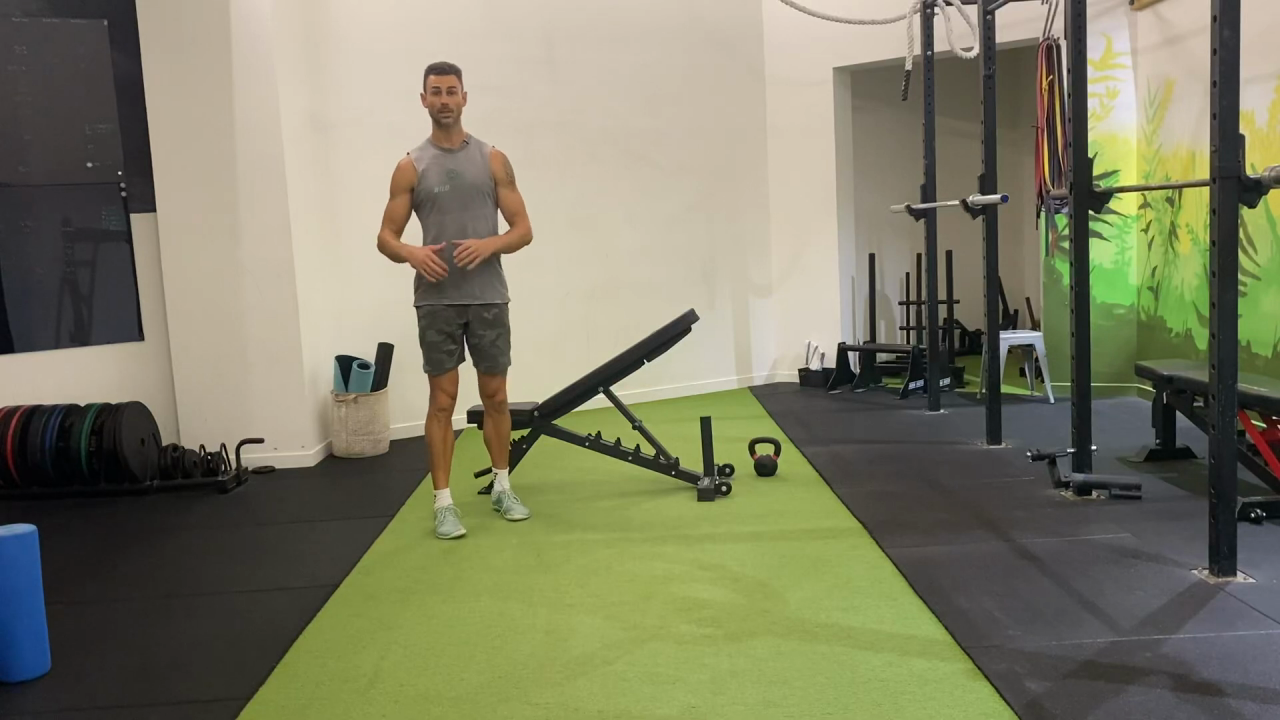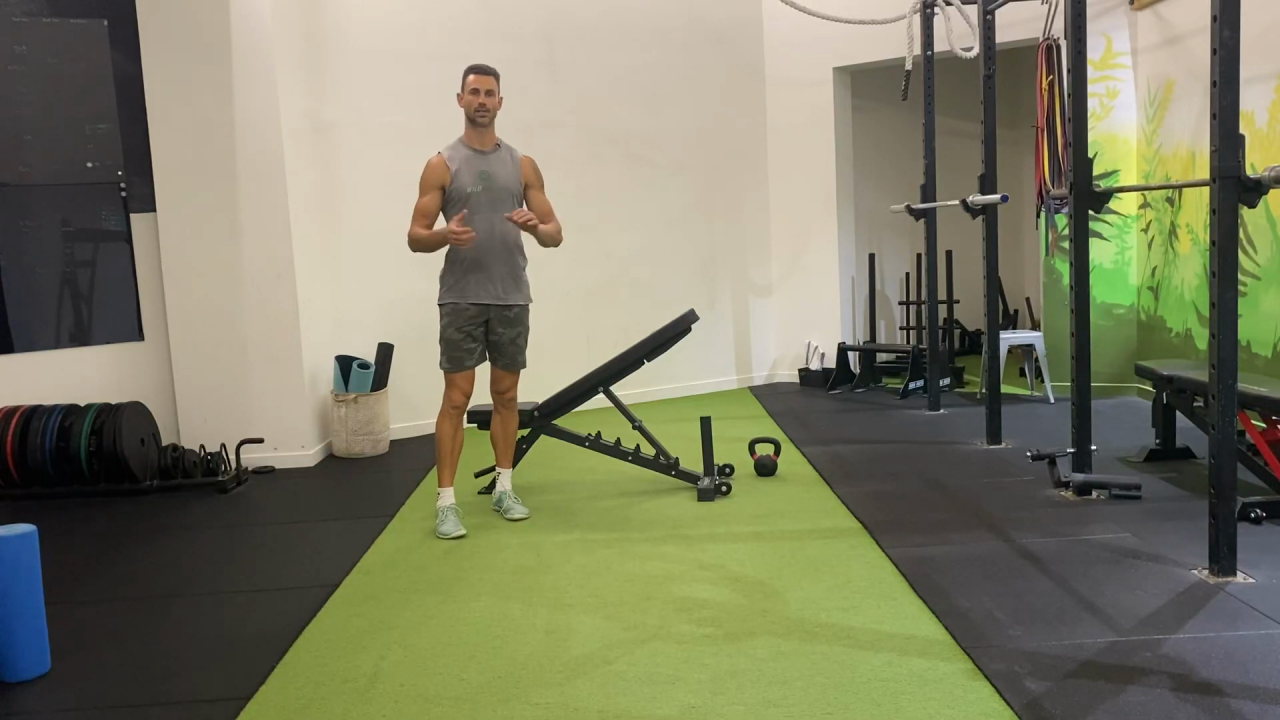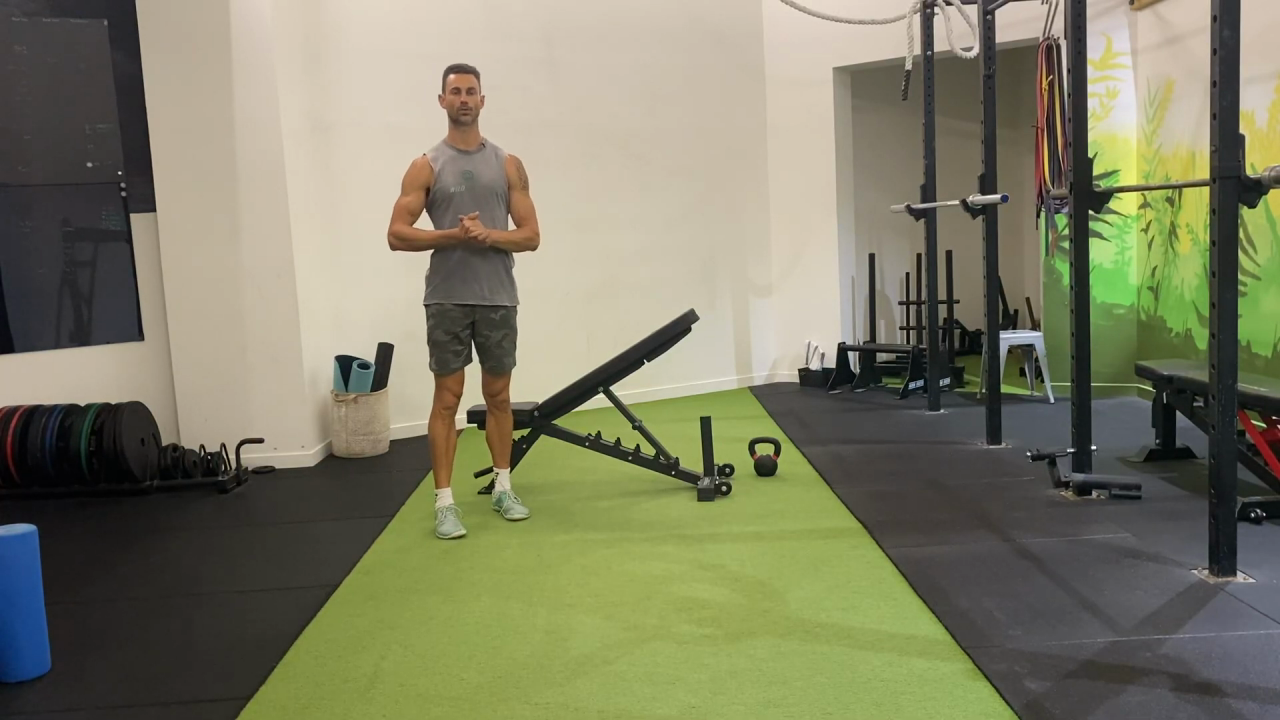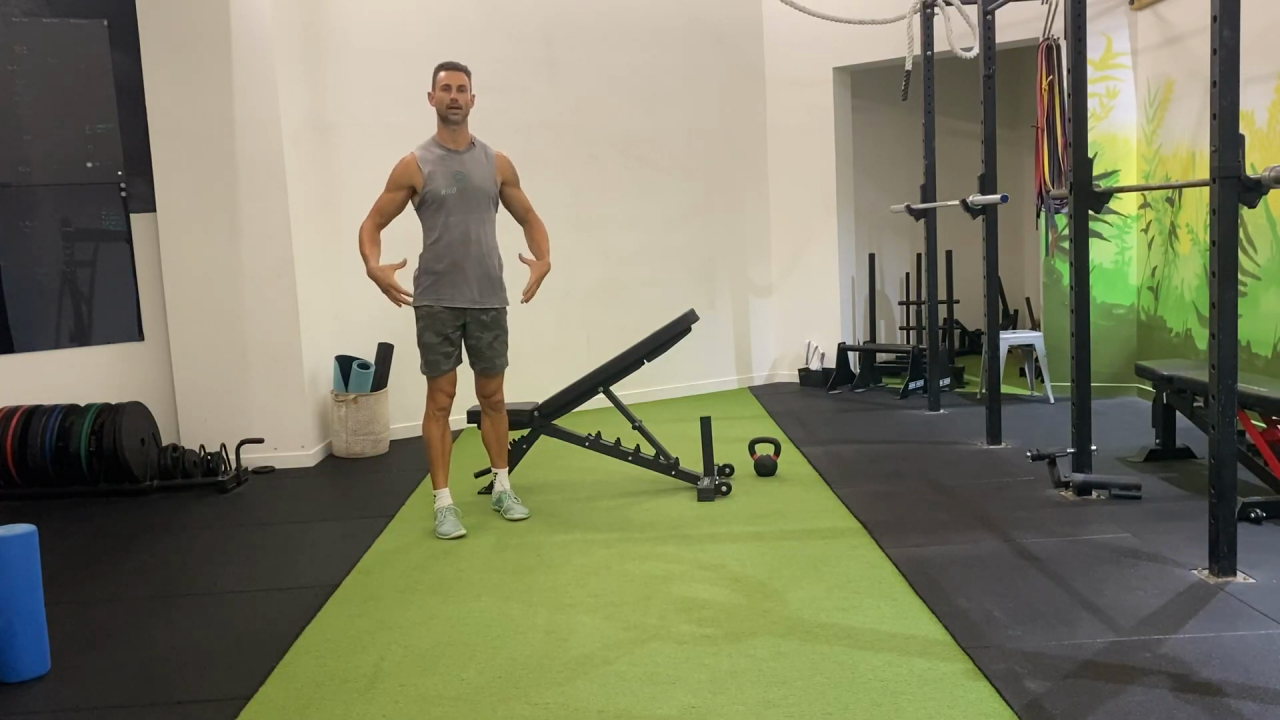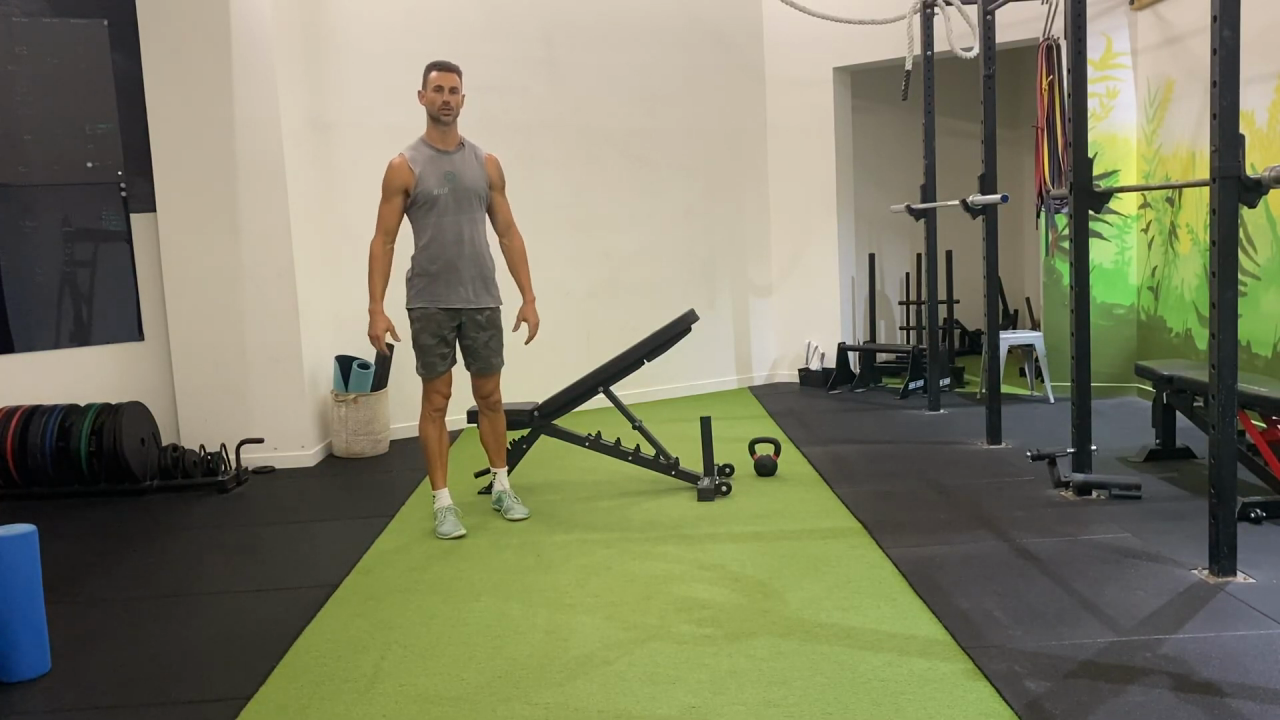
dt=1s
person 1, frame 1
left shoulder: (493, 159)
right shoulder: (411, 167)
left elbow: (524, 230)
right elbow: (385, 236)
left wrist: (489, 244)
right wrist: (412, 253)
left hip: (489, 297)
right hip: (437, 300)
left knee: (495, 397)
right knee: (442, 400)
left ankle: (502, 486)
right ankle: (443, 501)
person 1, frame 2
left shoulder: (522, 164)
right shoulder: (441, 164)
left elbow: (554, 235)
right elbow: (416, 238)
left wrist: (538, 226)
right wrist: (442, 235)
left hip: (512, 297)
right hip: (461, 298)
left knee: (505, 394)
right knee: (456, 398)
left ankle: (503, 487)
right ankle: (446, 501)
person 1, frame 3
left shoulder: (508, 164)
right shoulder: (426, 166)
left elbow: (531, 236)
right elbow: (397, 235)
left wrist: (488, 234)
right wrist: (455, 234)
left hip: (498, 298)
right hip: (447, 299)
left knee: (498, 394)
right knee: (447, 398)
left ankle: (502, 486)
right ankle: (445, 501)
person 1, frame 4
left shoulder: (497, 163)
right shoulder: (414, 166)
left elbow: (529, 218)
right elbow: (371, 223)
left wrist: (543, 260)
right wrist: (374, 267)
left hip: (489, 299)
right hip: (436, 301)
left knee: (492, 395)
right knee: (440, 399)
left ankle: (502, 486)
right ankle: (443, 501)
person 1, frame 5
left shoulder: (486, 163)
right shoulder: (404, 167)
left elbow: (508, 233)
right elbow: (383, 241)
left wrist: (528, 297)
right wrist: (376, 309)
left hip: (482, 300)
right hip: (430, 303)
left knee: (489, 395)
right knee: (436, 399)
left ankle: (501, 486)
right ankle: (442, 502)
